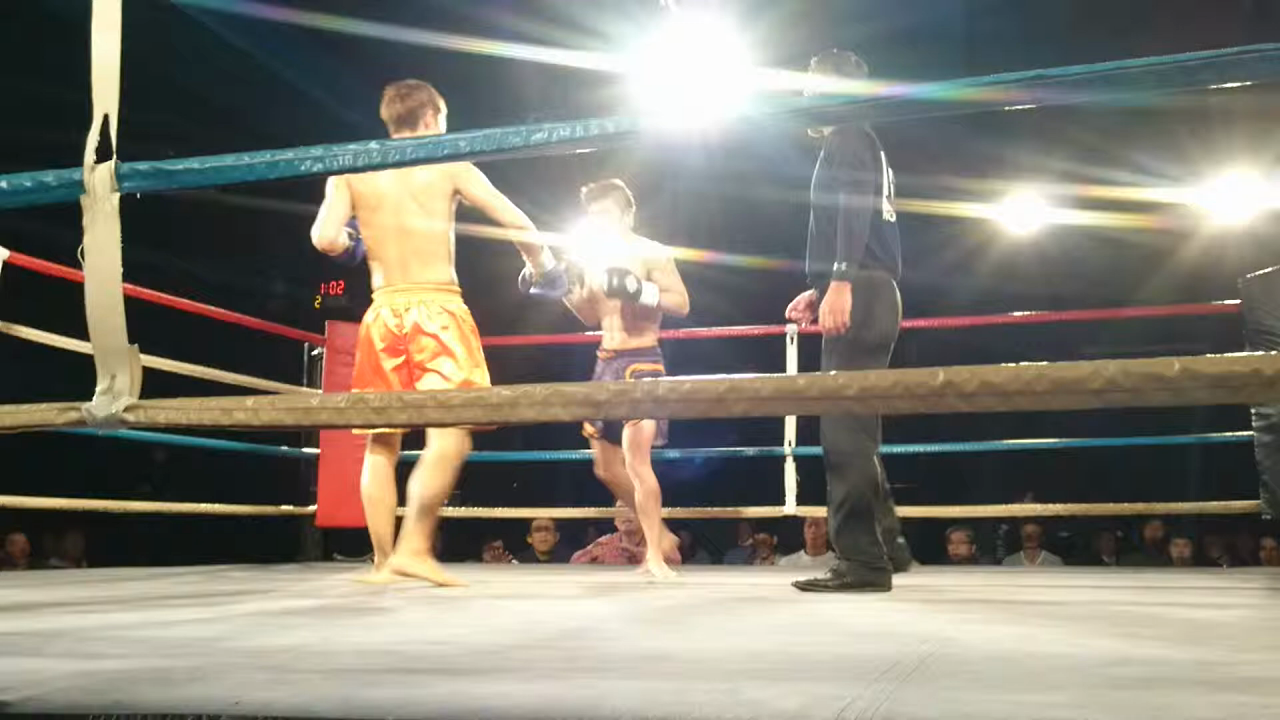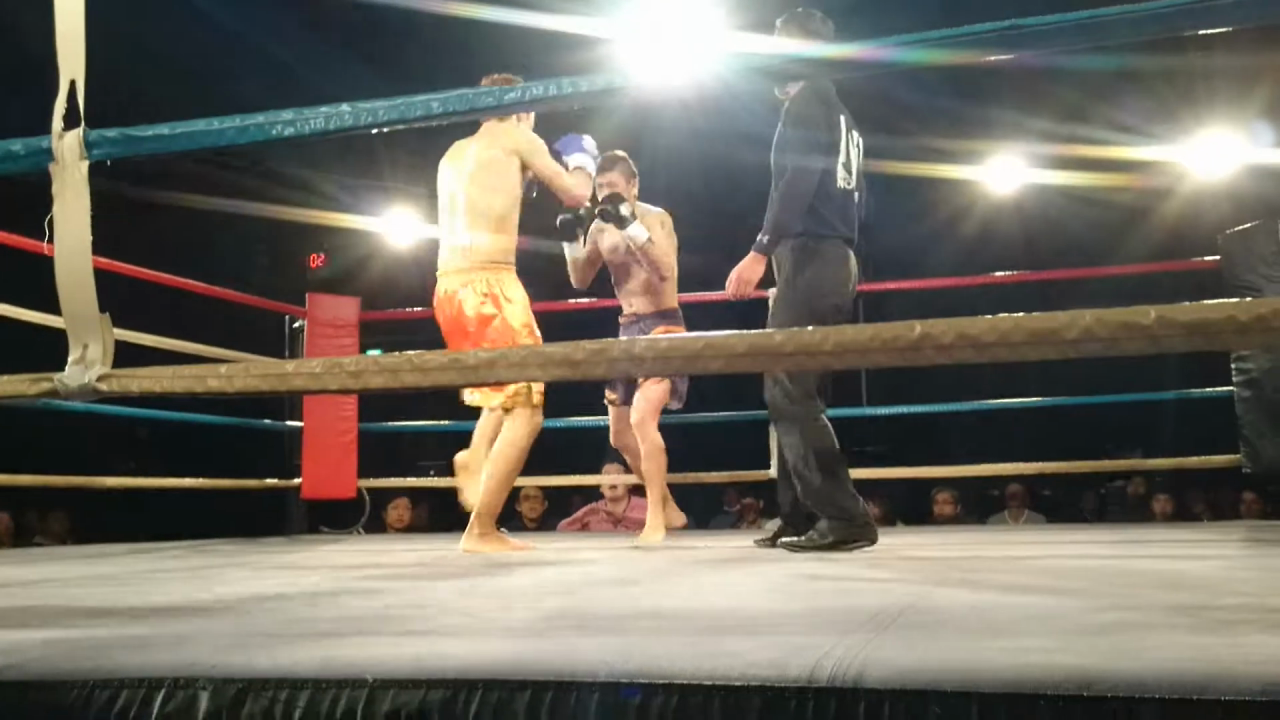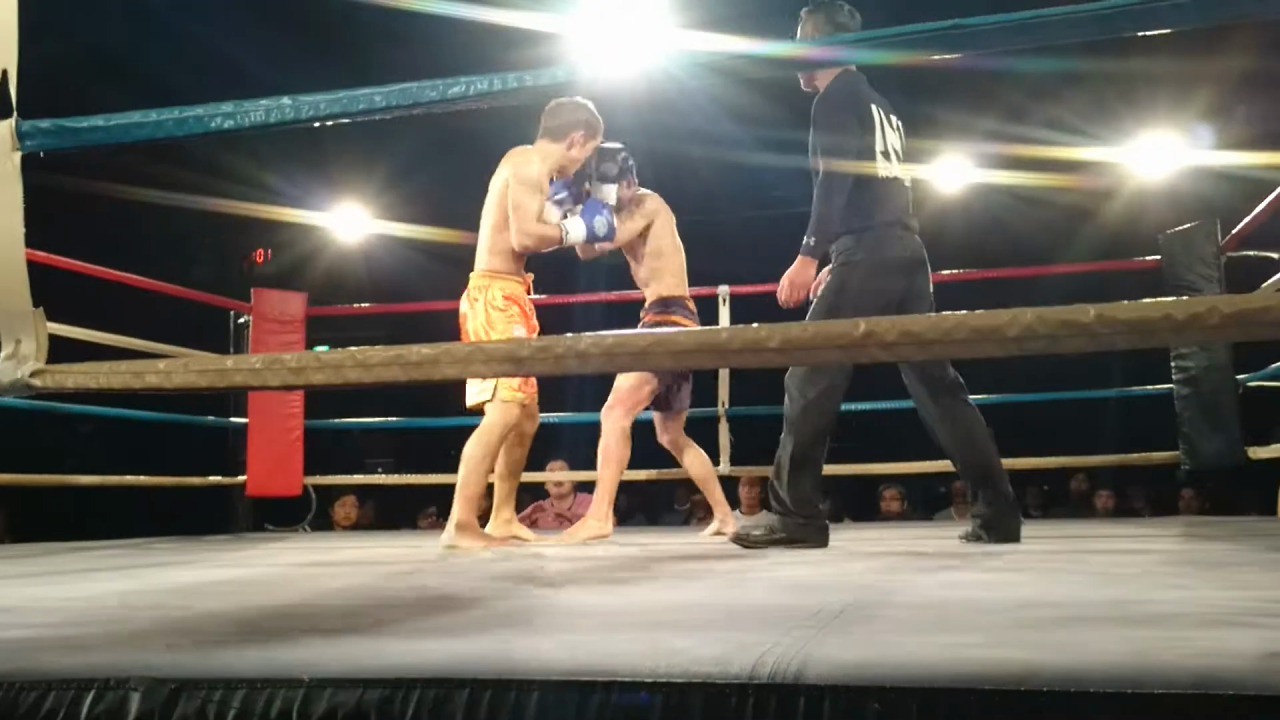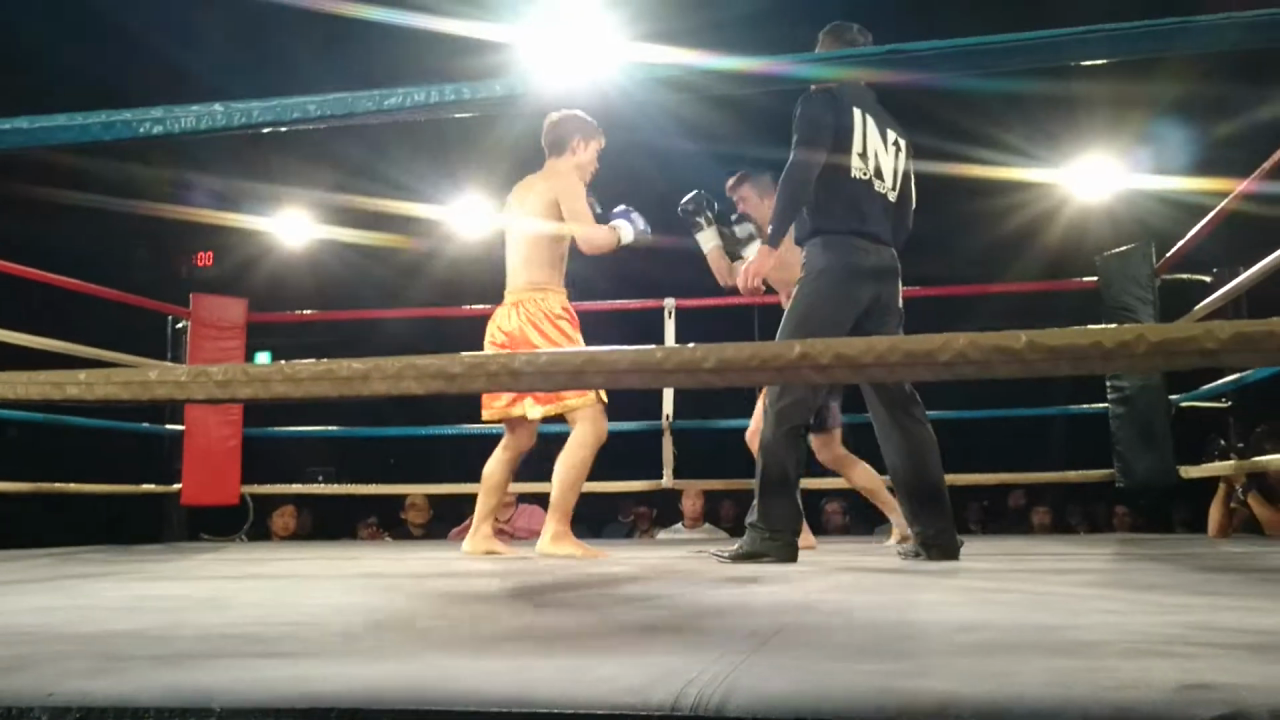
dt=0.7s
person 1, frame 1
left shoulder: (847, 139)
right shoulder: (859, 146)
left elbow: (855, 210)
left wrist: (839, 281)
right wrist: (818, 292)
left hip: (860, 293)
right hip: (867, 294)
left knee: (846, 428)
right knee: (849, 427)
left ankle: (862, 559)
right ankle: (885, 544)
person 1, frame 2
left shoulder: (807, 103)
right shoulder: (839, 114)
left elbow: (798, 182)
left wrist: (758, 252)
left hip: (809, 256)
right hip: (834, 260)
left knee: (788, 390)
right knee: (796, 390)
left ankle: (842, 514)
right ankle: (799, 516)
person 1, frame 3
left shoulder: (835, 98)
right shoulder: (878, 103)
left elbow: (834, 181)
left wrist: (809, 256)
left hip: (866, 252)
right hip: (906, 253)
left knee: (811, 382)
right knee: (937, 385)
left ankle: (796, 517)
right ankle: (997, 511)
person 1, frame 4
left shoulder: (821, 101)
right shoulder: (893, 129)
left elbow: (801, 171)
right elbow: (904, 215)
left wrist: (769, 244)
left hip: (835, 259)
right hip: (883, 267)
left knee: (788, 393)
right knee: (895, 399)
left ankle: (772, 532)
right ankle: (935, 533)
person 2, frame 1
left shoulder: (351, 175)
right shoulder: (452, 165)
left elbow: (324, 238)
right elbow: (517, 221)
left wrist: (356, 245)
right wrist: (542, 262)
left hip: (385, 313)
right hip: (439, 309)
left knee: (382, 444)
right knee: (449, 436)
left ankle: (384, 557)
right ankle: (415, 547)
person 2, frame 2
left shoulder: (452, 157)
right shoulder: (520, 139)
right elbow: (576, 195)
right wrist: (581, 159)
left hip: (450, 289)
right hip: (493, 287)
left knee: (506, 401)
right knee: (525, 413)
left ankle: (477, 458)
right ankle: (481, 530)
person 2, frame 3
left shoulder: (521, 163)
right shoulder: (528, 162)
right elbow: (525, 238)
left wrist: (553, 205)
right wrist: (578, 225)
left hip: (504, 297)
right hip: (493, 296)
left knee: (526, 413)
right knee: (503, 412)
left ankle: (503, 516)
right ankle: (462, 522)
person 2, frame 4
left shoulder: (522, 190)
right shoulder: (565, 182)
right elbow: (590, 241)
right wrist: (628, 228)
left hip: (510, 316)
right hip: (542, 312)
left knee: (519, 432)
right knee: (591, 423)
left ankle: (481, 531)
right ankle: (555, 532)
person 3, frame 1
left shoulder: (651, 253)
right shoulder: (592, 257)
left elbow: (682, 304)
left wrist: (640, 289)
right wrist: (568, 288)
left hip: (643, 363)
right hip: (607, 364)
left knee: (635, 458)
right knee: (607, 468)
left ankle: (654, 555)
right ankle: (661, 536)
person 3, frame 2
left shoulder: (655, 217)
right shoulder: (599, 228)
left elbow: (665, 269)
right elbow: (579, 280)
left wrist: (629, 225)
right wrist: (571, 241)
left hip: (663, 329)
right hip: (629, 331)
left knee: (642, 421)
right knee: (621, 436)
left ankle: (656, 523)
right ankle: (668, 509)
person 3, frame 3
left shoulder: (646, 200)
right shoulder: (629, 211)
left elbow: (608, 241)
right elbow: (588, 248)
left wrist: (607, 188)
left hip: (669, 320)
right hip: (675, 326)
left knee: (617, 414)
right knee: (672, 437)
left ankle: (599, 515)
right ankle: (724, 514)
person 3, frame 4
left shoulder: (794, 230)
left elbow: (786, 280)
right elbow: (728, 277)
left wrist: (751, 246)
right wrist: (703, 225)
left knee: (759, 436)
right knee: (831, 453)
right ankle: (899, 519)
